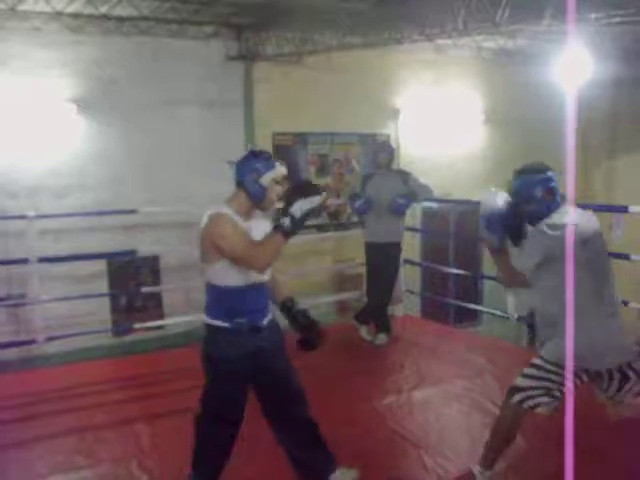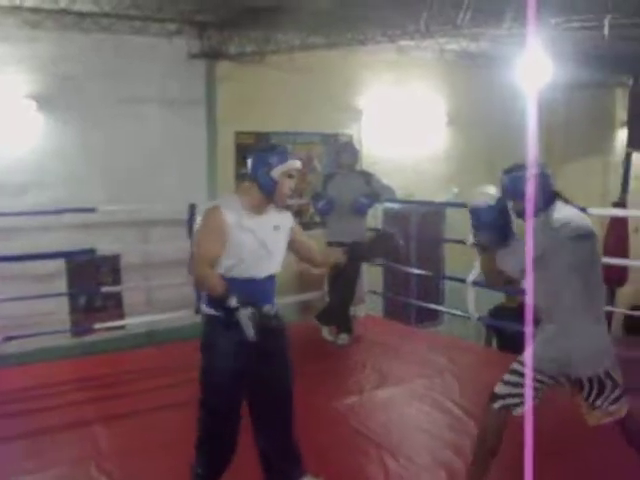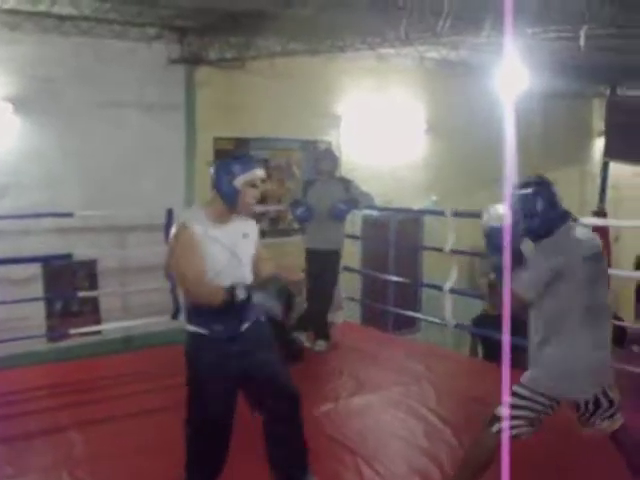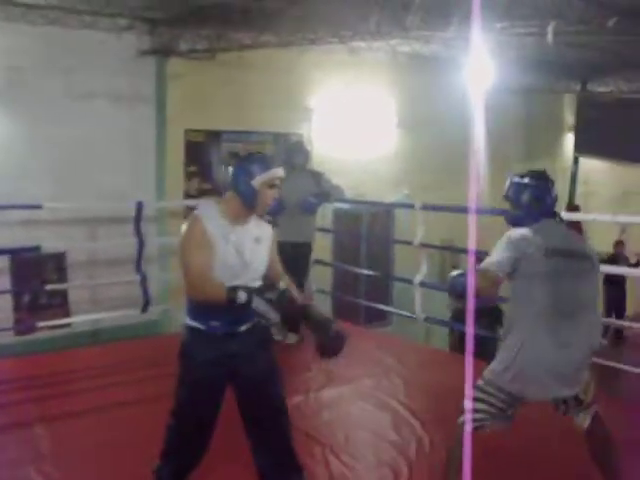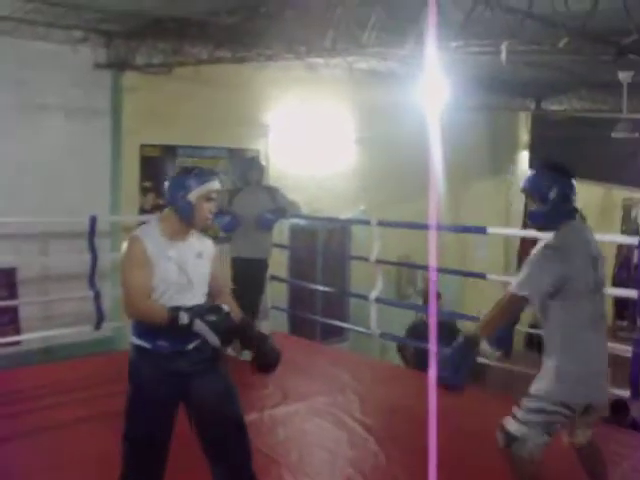
dt=0.4s
person 1, frame 1
left shoulder: (260, 220)
right shoulder: (220, 221)
right elbow: (257, 259)
left wrist: (295, 312)
right wrist: (290, 219)
left hip: (264, 331)
right hip: (228, 338)
left knee: (289, 400)
right knee: (221, 412)
person 1, frame 2
left shoulder: (282, 218)
right shoulder: (221, 215)
left elbow: (317, 256)
right elbow: (202, 270)
right wrist: (239, 308)
left hip: (266, 324)
right hip: (225, 327)
left knee: (276, 401)
right knee: (220, 407)
person 1, frame 3
left shoulder: (249, 227)
right shoulder: (189, 230)
right elbow: (195, 290)
right wrist: (249, 295)
left hip: (252, 336)
right hip: (209, 343)
left knee: (282, 403)
right knee: (208, 421)
person 1, frame 4
left shoulder: (264, 231)
right shoulder: (202, 223)
left elbow: (278, 280)
right elbow: (199, 285)
right wrist: (249, 297)
left hip: (249, 337)
right hip: (204, 339)
left knee: (268, 413)
right knee: (193, 417)
person 1, frame 5
left shoulder: (206, 246)
right shoulder: (142, 243)
left elbow: (221, 295)
right elbow: (137, 307)
right wrist: (189, 319)
left hip: (200, 354)
right hip: (154, 360)
left knee: (228, 428)
right knee: (145, 438)
person 2, frame 1
left shoulder: (548, 231)
right shoulder: (586, 220)
left elbow: (513, 279)
left wrist: (495, 238)
left hip: (573, 339)
right hip: (612, 337)
left knee: (517, 402)
person 2, frame 2
left shoulder: (541, 227)
right shoulder: (579, 220)
left elbow: (495, 275)
left wrist: (484, 236)
right wrist: (501, 236)
left hip: (555, 343)
right hip: (594, 341)
left knee: (498, 410)
person 2, frame 3
left shoulder: (551, 249)
right shoulder: (588, 239)
left elbow: (511, 301)
left wrist: (500, 255)
left hip: (557, 366)
right hip: (596, 362)
left knee: (495, 432)
person 2, frame 4
left shoulder: (519, 239)
right shoulder: (583, 247)
left elbow: (483, 286)
right elbow: (584, 305)
left wrist: (460, 282)
left hip: (521, 360)
right hip: (570, 361)
left knee: (467, 428)
right knee: (591, 422)
person 2, frame 5
left shoulder: (556, 248)
right shoulder: (582, 238)
left elbow: (511, 304)
left wrist: (465, 345)
left hip: (569, 370)
right hip: (592, 365)
left knee: (516, 443)
right knee: (580, 436)
person 3, frame 1
left shoulder: (404, 177)
right shoulder: (366, 180)
left elbow: (427, 191)
right elbow: (359, 203)
left wrist: (410, 197)
right wrist: (356, 202)
left hip: (393, 238)
right hip: (372, 238)
left knee: (386, 283)
right knee: (375, 283)
left ankle: (363, 319)
right ankle: (381, 327)
person 3, frame 2
left shoulder: (366, 178)
right shoulder: (328, 179)
left elbow: (389, 192)
right elbow: (320, 201)
left wrist: (372, 197)
right wrist: (318, 202)
left hip: (356, 238)
right hip: (334, 237)
left knee: (348, 284)
right knee: (337, 283)
left ankle: (326, 319)
right ankle: (343, 327)
person 3, frame 3
left shoulder: (345, 185)
right shoulder: (308, 186)
left elbow: (368, 199)
right elbow: (297, 205)
left wrist: (352, 203)
right wrist: (297, 208)
left hip: (333, 245)
right hip: (312, 244)
left knee: (326, 290)
right knee: (315, 290)
left ankle: (304, 326)
right ankle: (320, 334)
person 3, frame 4
left shoulder: (316, 178)
right shoulder: (281, 179)
left elbow: (339, 192)
left wrist: (323, 196)
right wrist: (272, 204)
left hip: (304, 238)
right hip: (284, 237)
left knee: (298, 281)
left ankle: (289, 325)
right ankle: (291, 326)
person 3, frame 5
left shoulder: (272, 193)
right shoulder: (234, 195)
left elbow: (294, 207)
right elbow: (225, 216)
left wrist: (278, 212)
right wrist: (225, 217)
left hip: (261, 254)
right hip: (239, 253)
left knee: (253, 297)
right knee: (241, 295)
